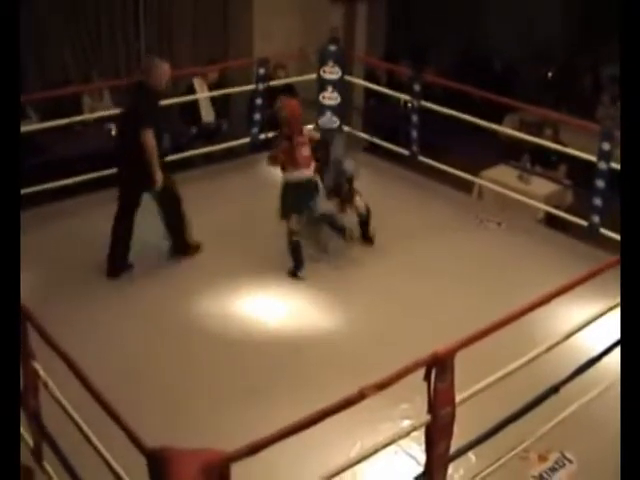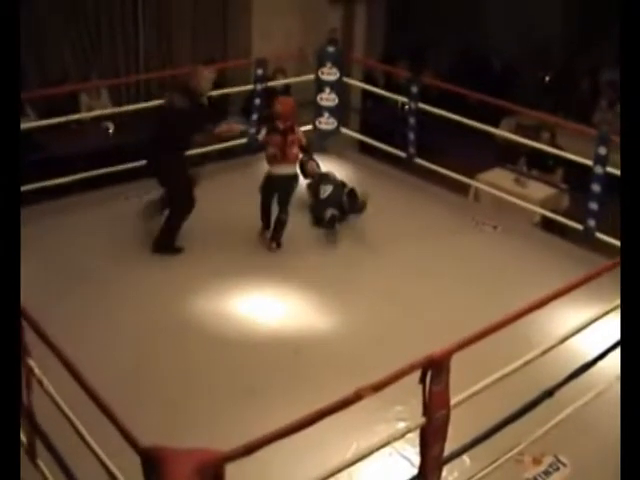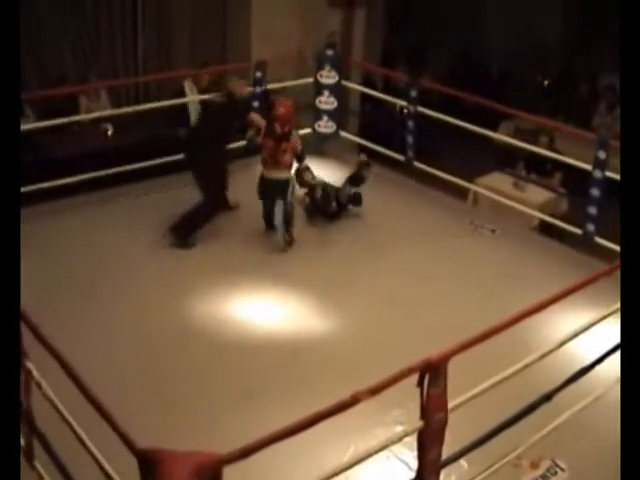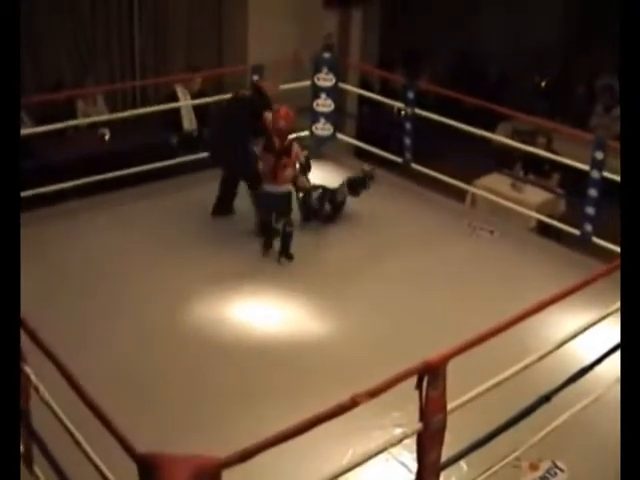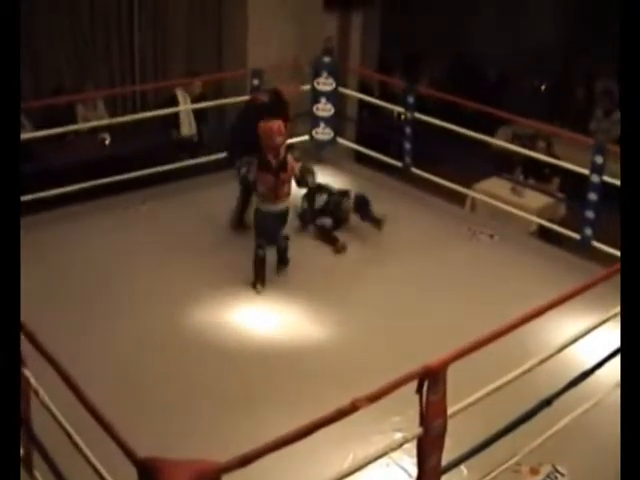
dt=0.3s
person 1, frame 1
left shoulder: (138, 94)
right shoulder: (147, 100)
right elbow: (147, 136)
right wrist: (156, 169)
left hip: (127, 163)
right hip: (143, 166)
left knee: (125, 212)
right knee: (171, 202)
left ankle: (116, 264)
right ankle: (181, 245)
person 1, frame 2
left shoulder: (175, 96)
right shoulder: (195, 105)
right elbow: (216, 129)
left hip: (157, 155)
right hip: (170, 158)
left knee: (182, 187)
right knee: (185, 201)
left ankle: (158, 205)
right ankle: (163, 243)
person 1, frame 3
left shoulder: (214, 102)
right shoulder: (234, 105)
left hip: (195, 148)
right hip: (204, 154)
left knee: (219, 174)
right knee: (214, 198)
left ankle: (221, 203)
right ankle: (181, 231)
person 1, frame 4
left shoulder: (241, 96)
right shoulder: (261, 100)
right elbow: (268, 118)
left hip: (218, 144)
right hip: (234, 147)
left knee: (232, 173)
right knee: (256, 181)
left ankle: (222, 207)
person 1, frame 5
left shoulder: (258, 98)
right shoulder: (279, 105)
left hip: (236, 149)
right hip: (250, 152)
left knee: (249, 184)
left ankle: (239, 219)
person 2, frame 1
left shoulder: (281, 138)
right shoulder: (303, 133)
left elbow: (273, 160)
left hip: (292, 184)
right hip: (309, 181)
left knee: (292, 224)
right knee: (310, 212)
left ankle: (298, 266)
person 2, frame 2
left shoulder: (268, 129)
right shoulder: (295, 130)
right elbow: (306, 149)
left hip: (273, 175)
right hip: (290, 176)
left knee: (266, 200)
right knee: (283, 209)
left ankle: (266, 230)
right ankle: (275, 240)
person 2, frame 3
left shoulder: (265, 130)
right shoulder: (292, 135)
right elbow: (300, 158)
left hip: (267, 177)
right hip: (284, 179)
left knee: (268, 204)
right knee: (288, 205)
left ankle: (269, 226)
right ankle: (287, 233)
person 2, frame 4
left shoulder: (265, 143)
right shoulder: (293, 146)
left hip: (267, 191)
right hip: (286, 192)
left knee: (266, 218)
right knee: (287, 221)
left ankle: (267, 243)
right ankle: (284, 252)
person 2, frame 5
left shoulder: (259, 161)
right shoulder: (288, 159)
left elbow: (251, 182)
right elbow: (300, 180)
left wrist: (244, 171)
right wrist: (297, 167)
left hip: (264, 210)
right hip: (283, 209)
left knee: (261, 245)
right knee: (279, 237)
left ankle: (259, 281)
right ankle: (282, 263)
